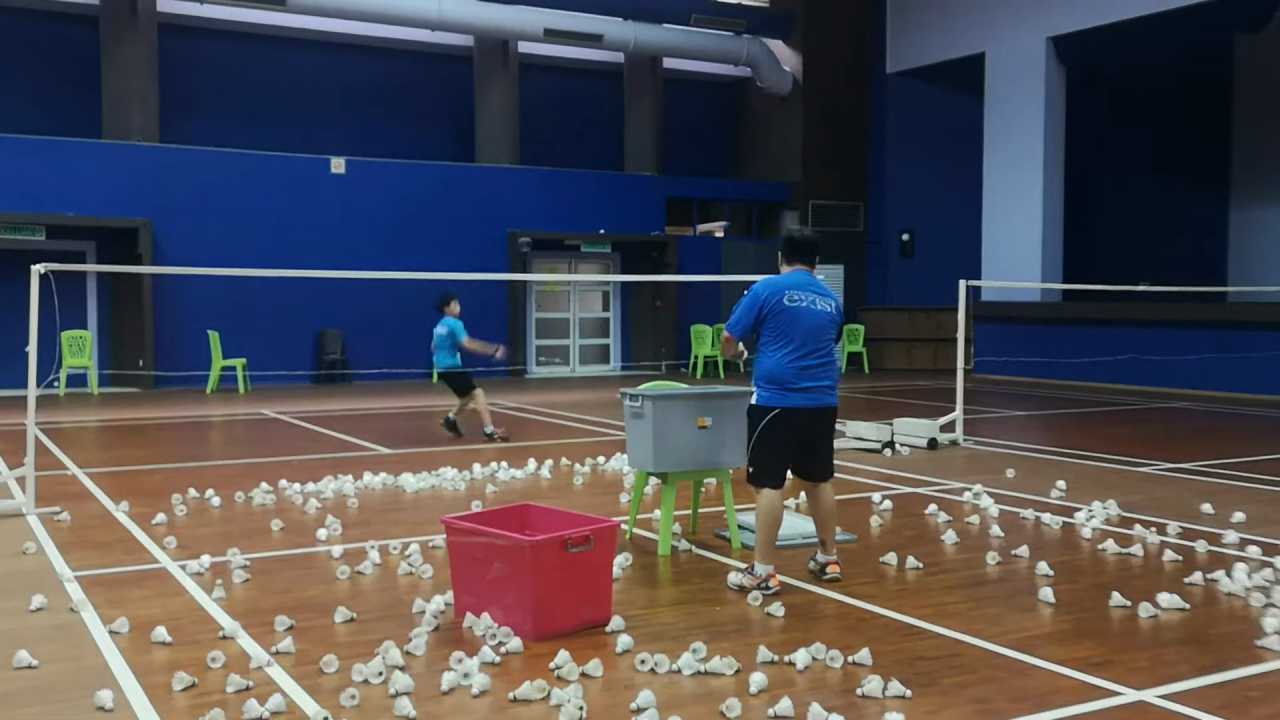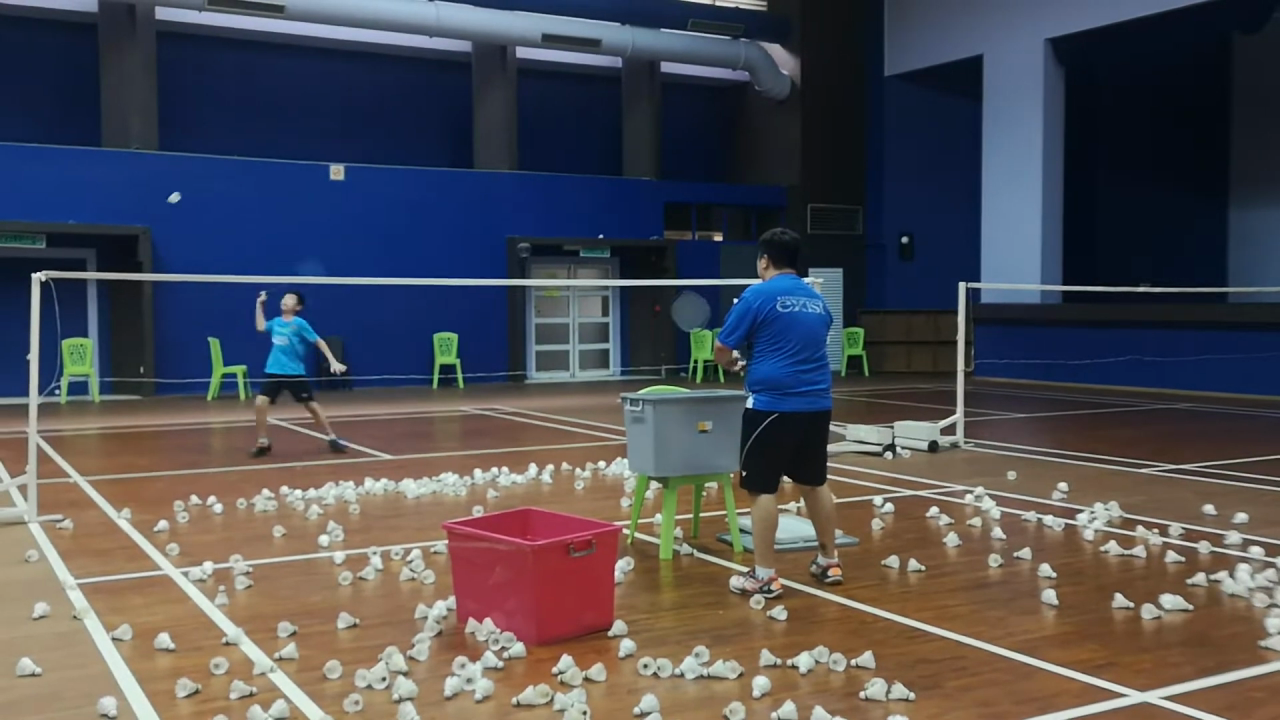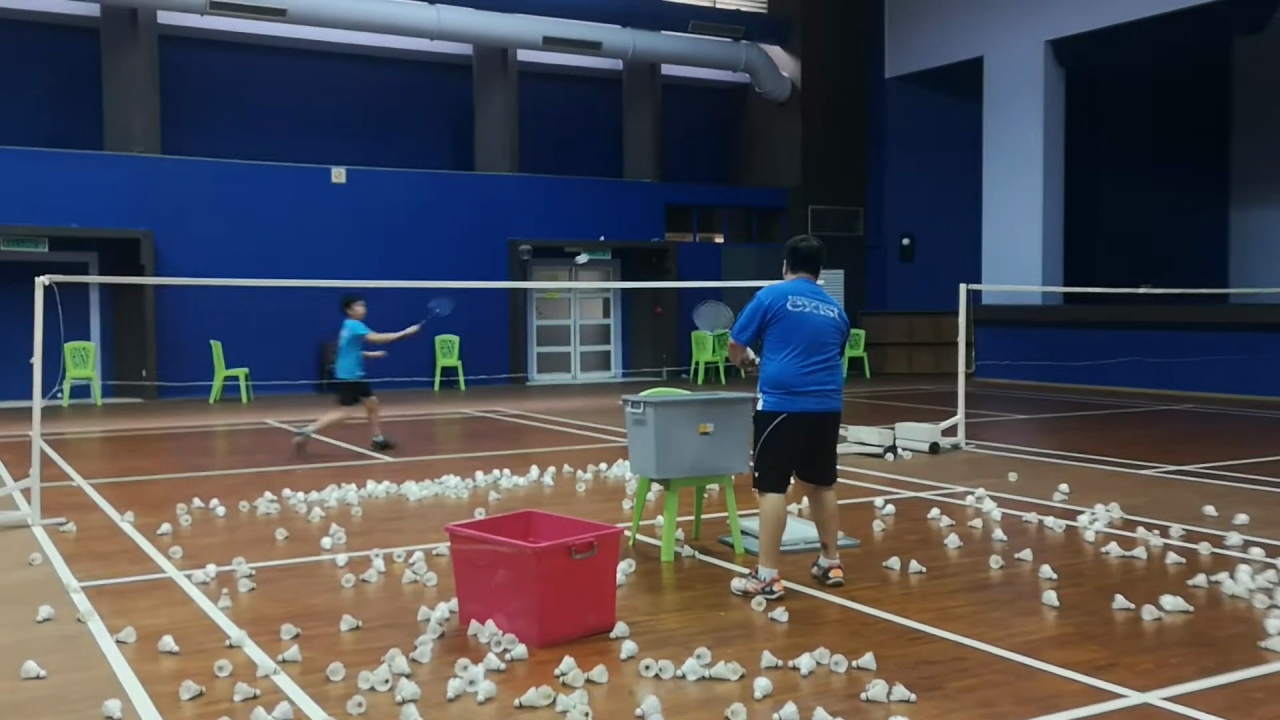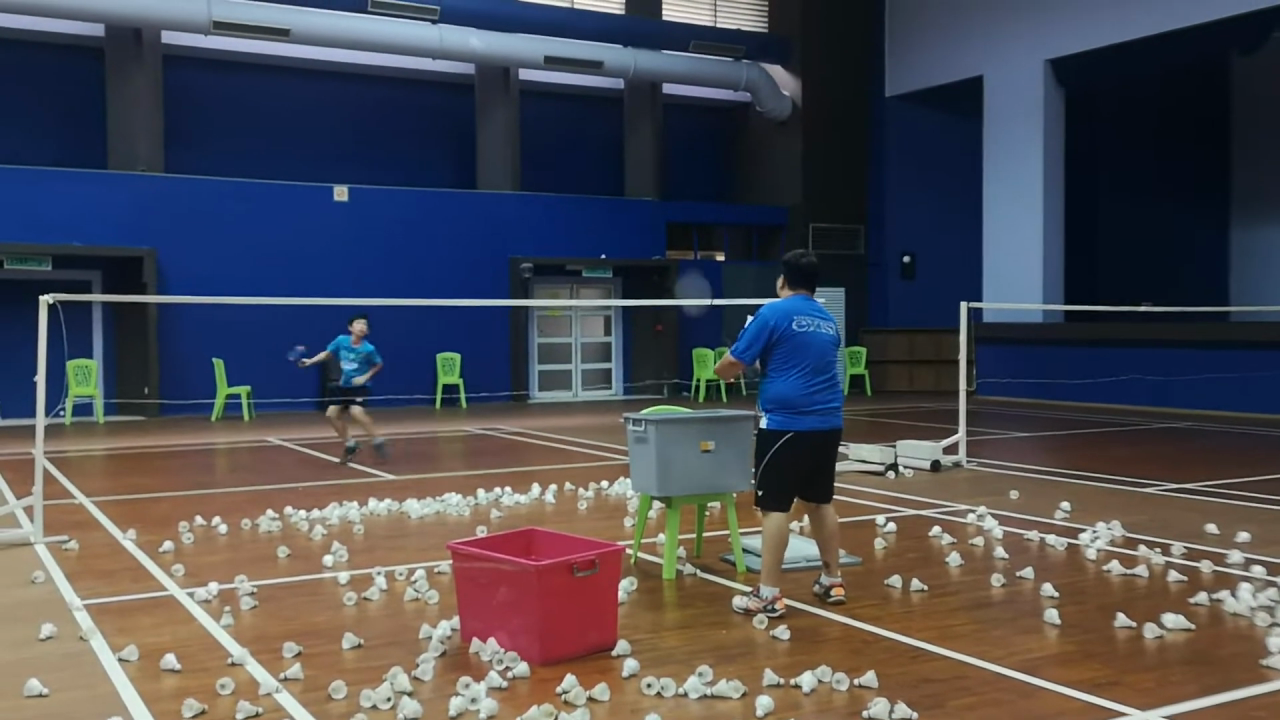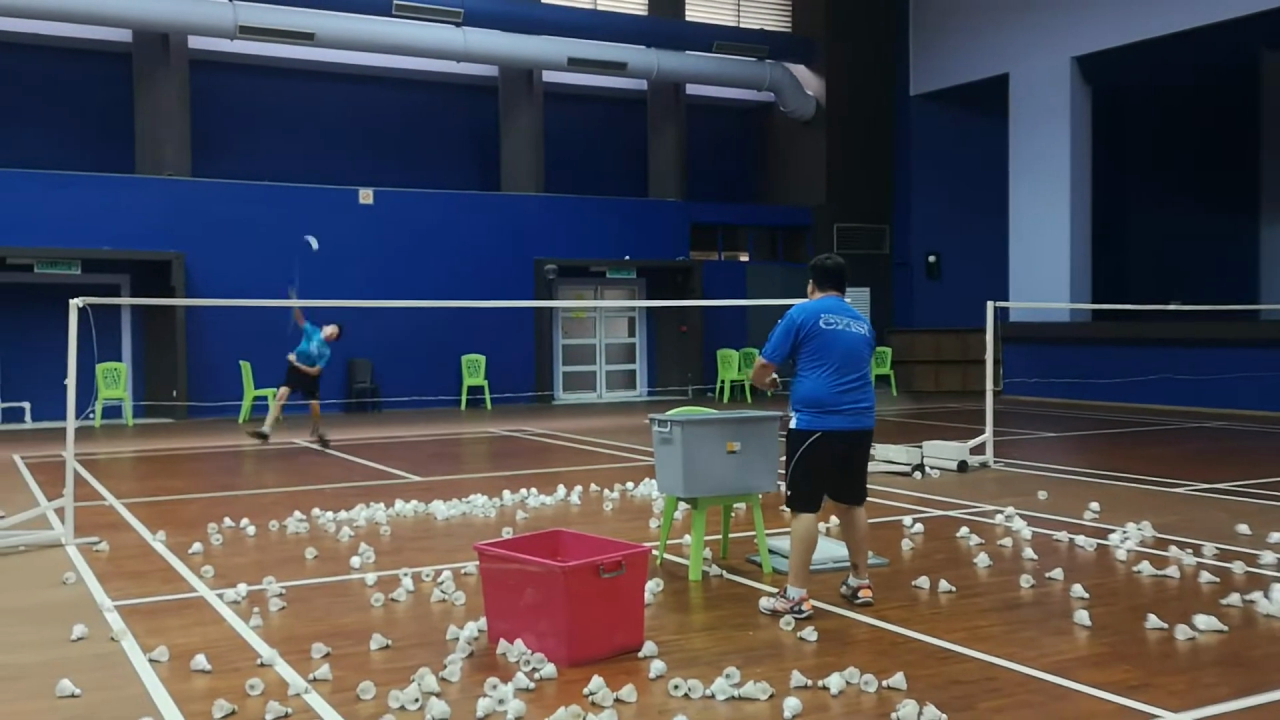
dt=1s
person 1, frame 1
left shoulder: (767, 288)
right shoulder: (831, 301)
left elbow: (729, 338)
left wrist: (733, 354)
left hip: (777, 401)
right hip: (822, 402)
left knee: (768, 484)
right knee: (818, 480)
left ankle: (763, 572)
right ankle: (828, 559)
person 1, frame 2
left shoulder: (758, 296)
right shoulder: (817, 301)
left elbow: (722, 349)
left wrist: (731, 361)
left hip: (772, 405)
right hip: (817, 405)
left knee: (762, 489)
right knee: (814, 483)
left ankle: (765, 576)
right ankle: (829, 562)
person 1, frame 3
left shoulder: (771, 295)
right shoulder: (835, 309)
left elbow: (735, 346)
left wrist: (745, 360)
left hip: (782, 405)
right hip: (827, 406)
left knee: (772, 488)
right knee: (821, 485)
left ankle: (767, 576)
right ankle: (831, 563)
person 1, frame 4
left shoulder: (773, 314)
right shoulder: (829, 322)
left elbow: (731, 366)
left wrist: (723, 372)
right wrist: (764, 365)
left hip: (786, 424)
right hip: (828, 423)
left knee: (775, 507)
right knee: (821, 502)
left ankle: (768, 595)
right ankle: (832, 581)
person 1, frame 5
left shoulder: (802, 314)
right shoulder: (862, 324)
left elbow: (765, 366)
left wrist: (763, 382)
left hip: (815, 424)
right hip: (859, 424)
left knee: (804, 507)
right knee: (851, 503)
left ankle: (796, 596)
right ankle: (860, 583)
